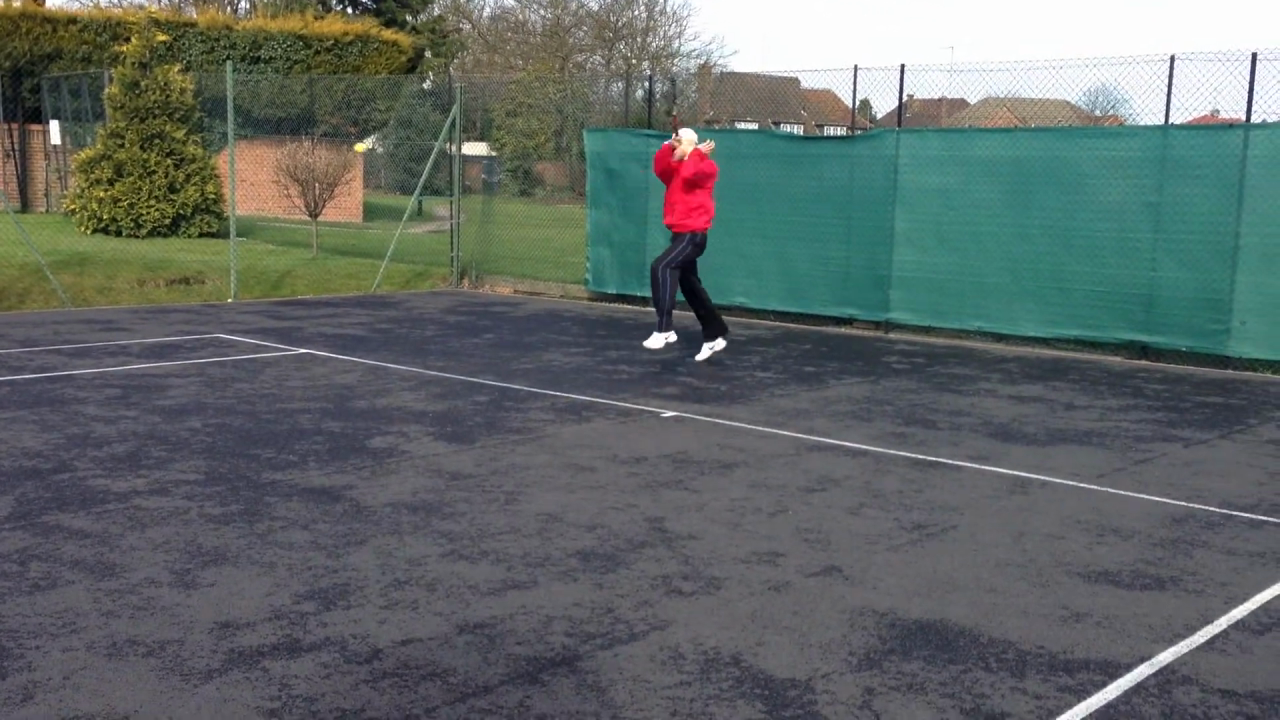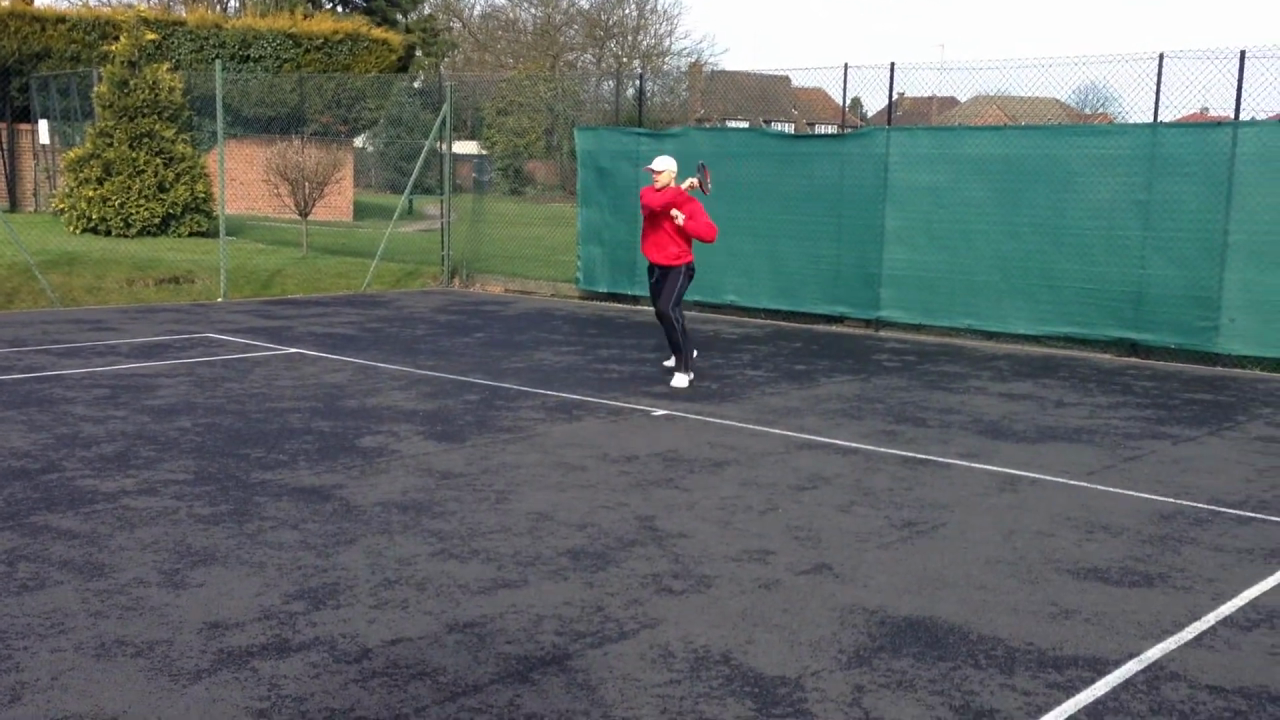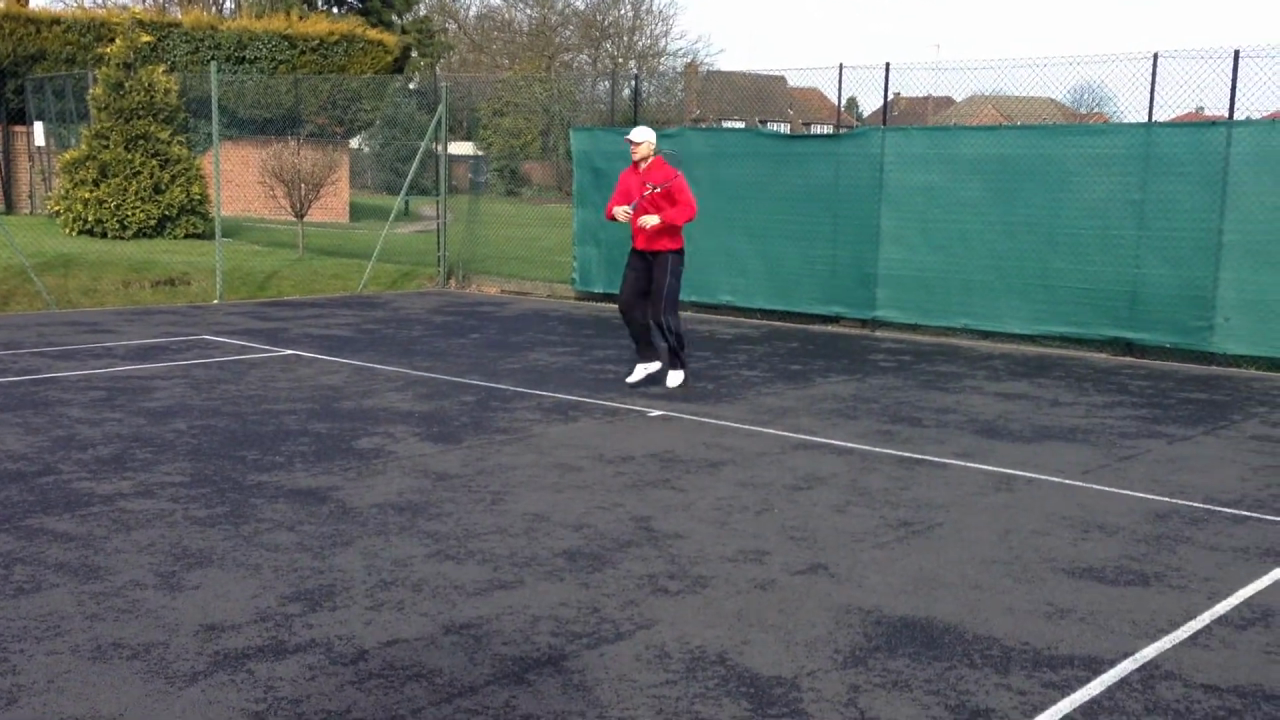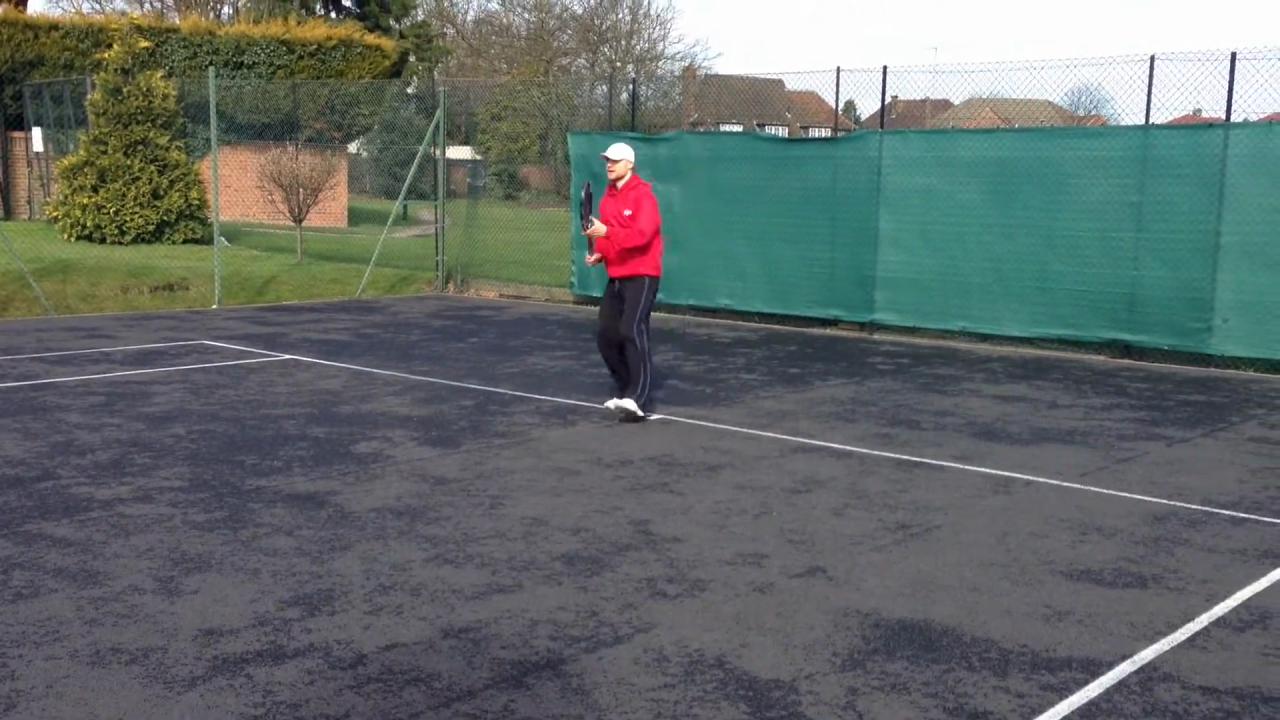
dt=0.3s
person 1, frame 1
left shoulder: (705, 166)
right shoulder: (672, 168)
left elbow: (688, 175)
right elbow: (659, 166)
left wrist: (692, 151)
right wrist: (670, 146)
left hip: (692, 235)
right hip: (679, 234)
left knee: (660, 267)
right knee: (691, 288)
left ankle: (664, 330)
right ankle: (714, 336)
person 1, frame 2
left shoulder: (691, 203)
right shoulder: (648, 192)
left elbow: (711, 233)
right elbow: (652, 203)
left wrist: (683, 220)
right wrist: (679, 190)
left hip: (680, 267)
right hip: (655, 267)
left knee: (668, 309)
right knee: (664, 312)
left ankle: (683, 368)
right ankle: (684, 350)
person 1, frame 3
left shoulder: (670, 175)
right shoulder: (626, 176)
left elbow: (689, 209)
right elbow: (612, 207)
left wrist: (659, 218)
right wrist: (616, 211)
left hip: (668, 253)
right hip: (640, 253)
left knee: (661, 313)
right knee: (628, 304)
left ankle: (677, 363)
right ankle: (648, 358)
person 1, frame 4
left shoulder: (644, 196)
right shoulder: (607, 198)
left elbow: (641, 235)
left wrist: (606, 232)
right wrist: (598, 253)
left hip: (642, 278)
right hip: (616, 279)
left knee: (631, 331)
right knee: (607, 335)
left ankle: (639, 400)
right ankle: (627, 390)
